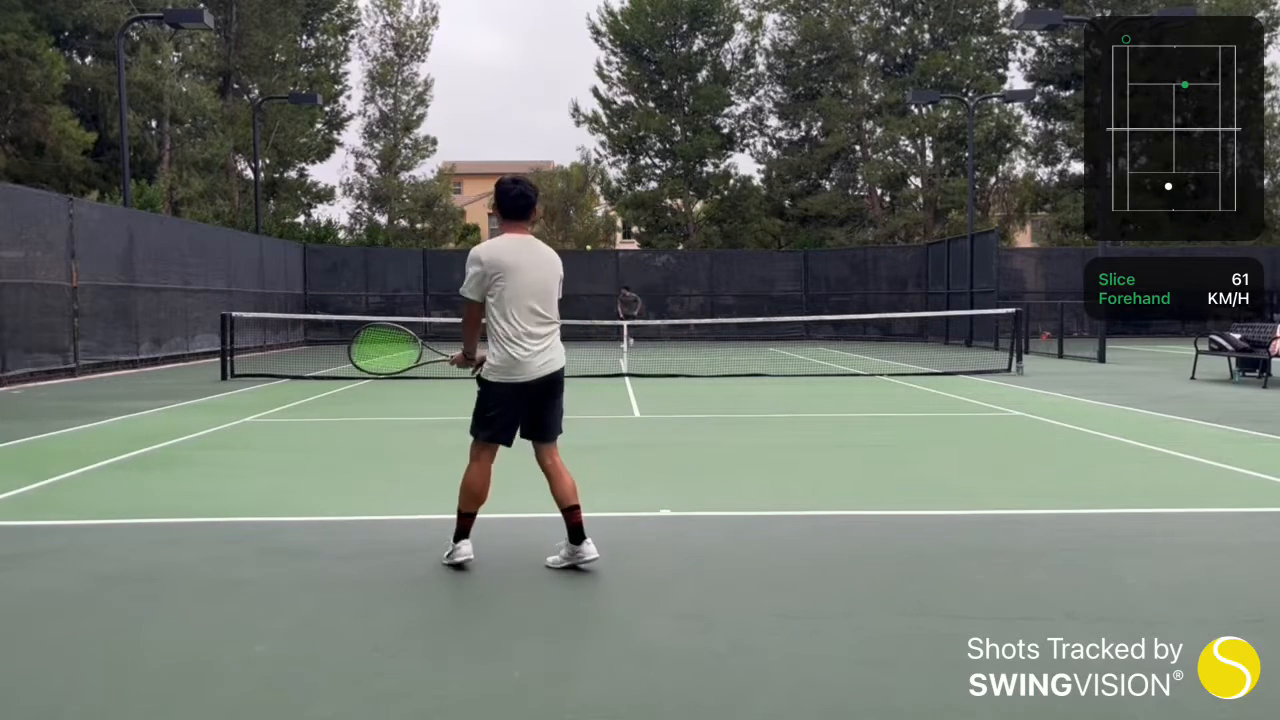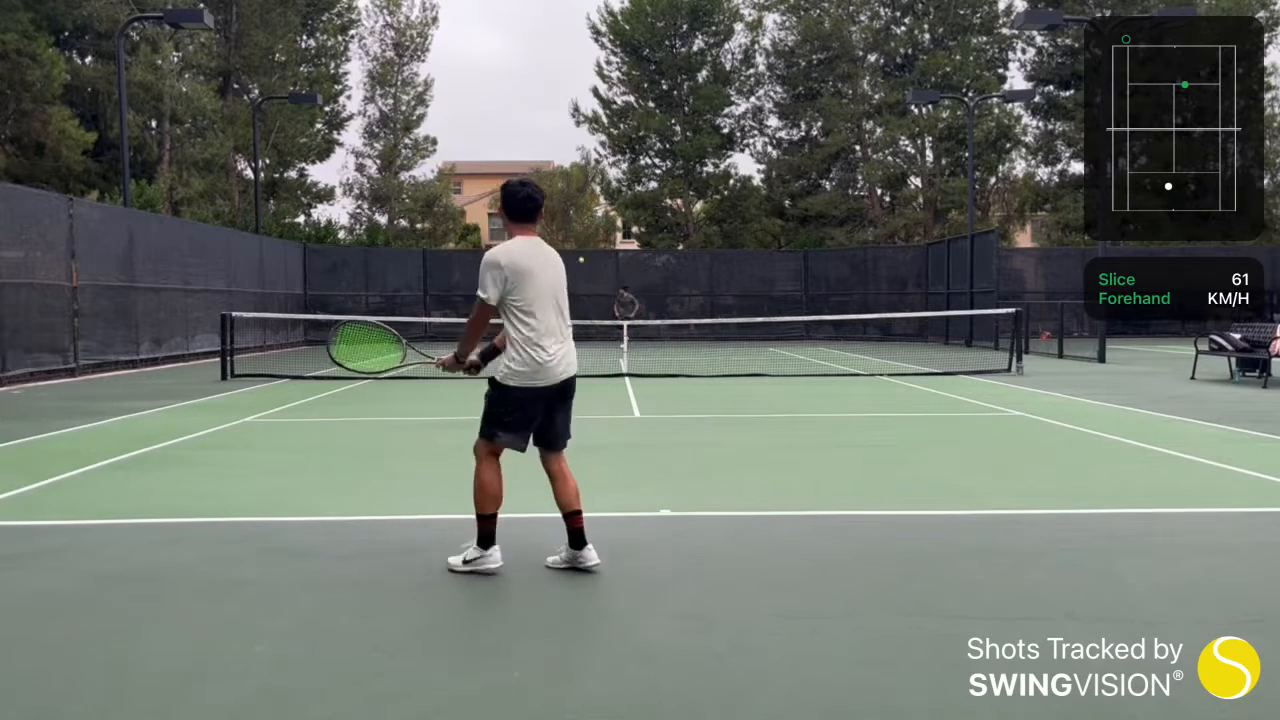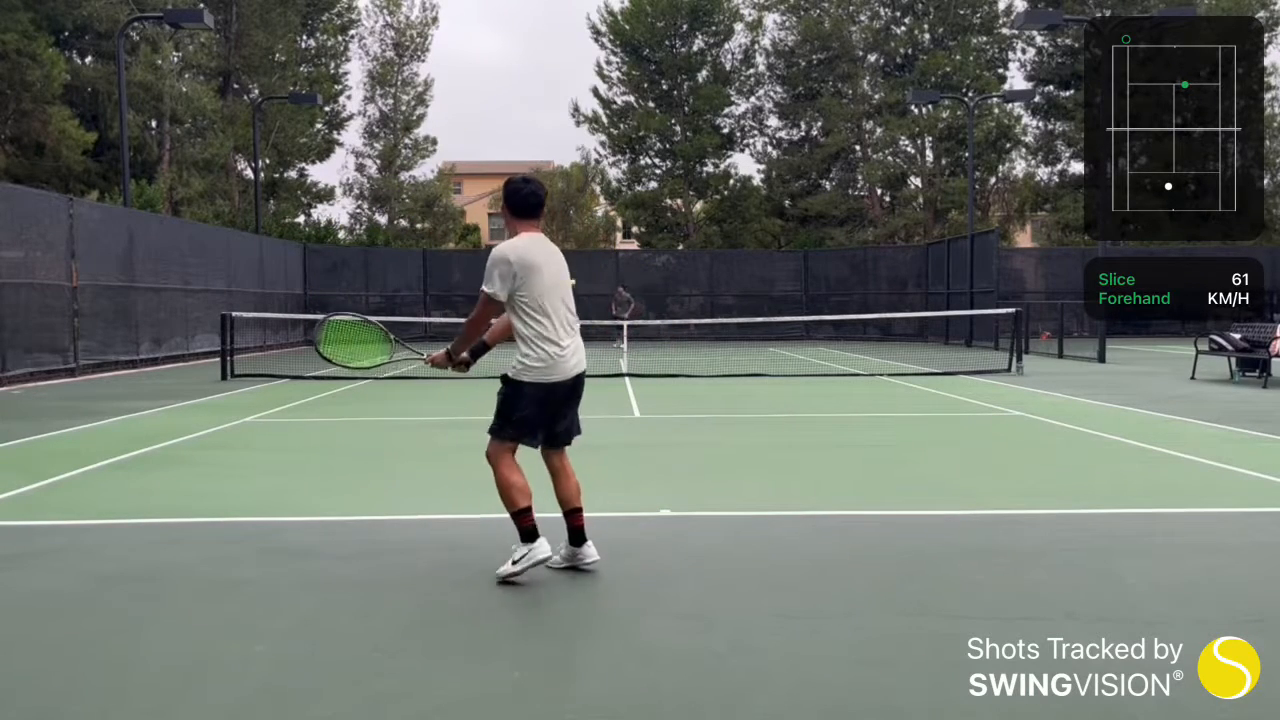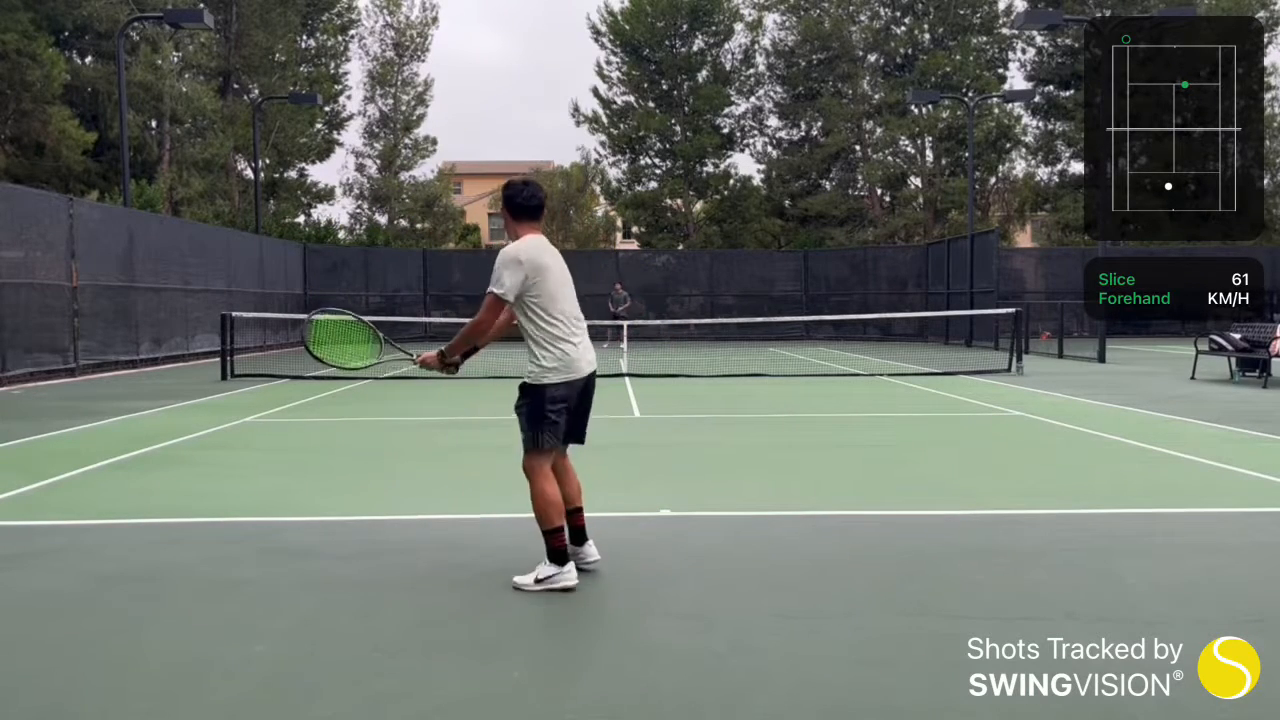
dt=0.1s
person 1, frame 1
left shoulder: (484, 253)
right shoulder: (550, 257)
left elbow: (473, 318)
left wrist: (467, 353)
left hip: (507, 372)
right hip: (550, 367)
left knee: (482, 452)
right knee: (547, 453)
left ankle: (460, 543)
right ankle: (579, 543)
person 1, frame 2
left shoulder: (499, 256)
right shoulder: (553, 258)
left elbow: (480, 320)
left wrist: (460, 356)
right wrist: (487, 354)
left hip: (524, 375)
right hip: (563, 371)
left knee: (487, 453)
right knee: (554, 458)
left ankle: (486, 547)
right ankle: (579, 547)
person 1, frame 3
left shoulder: (506, 252)
right shoulder: (550, 251)
left elbow: (481, 317)
left wrist: (452, 353)
right wrist: (475, 351)
left hip: (538, 372)
right hip: (571, 366)
left knee: (500, 453)
right knee: (556, 455)
left ankle: (531, 543)
right ankle: (580, 545)
person 1, frame 4
left shoulder: (515, 254)
right shoulder: (548, 252)
left elbow: (485, 320)
right elbow: (508, 319)
left wrist: (444, 355)
right wrist: (462, 353)
left hip: (553, 373)
right hip: (580, 367)
left knee: (537, 465)
right knee: (556, 457)
left ankle: (559, 566)
right ankle: (581, 545)
